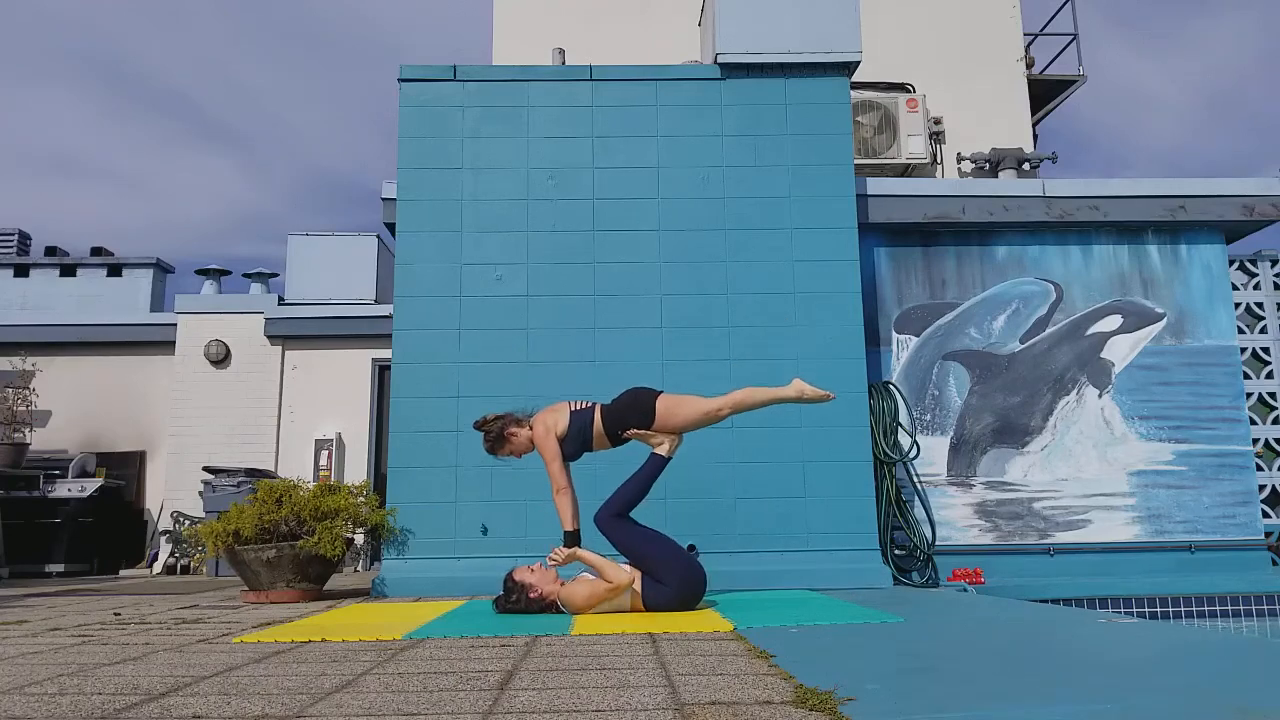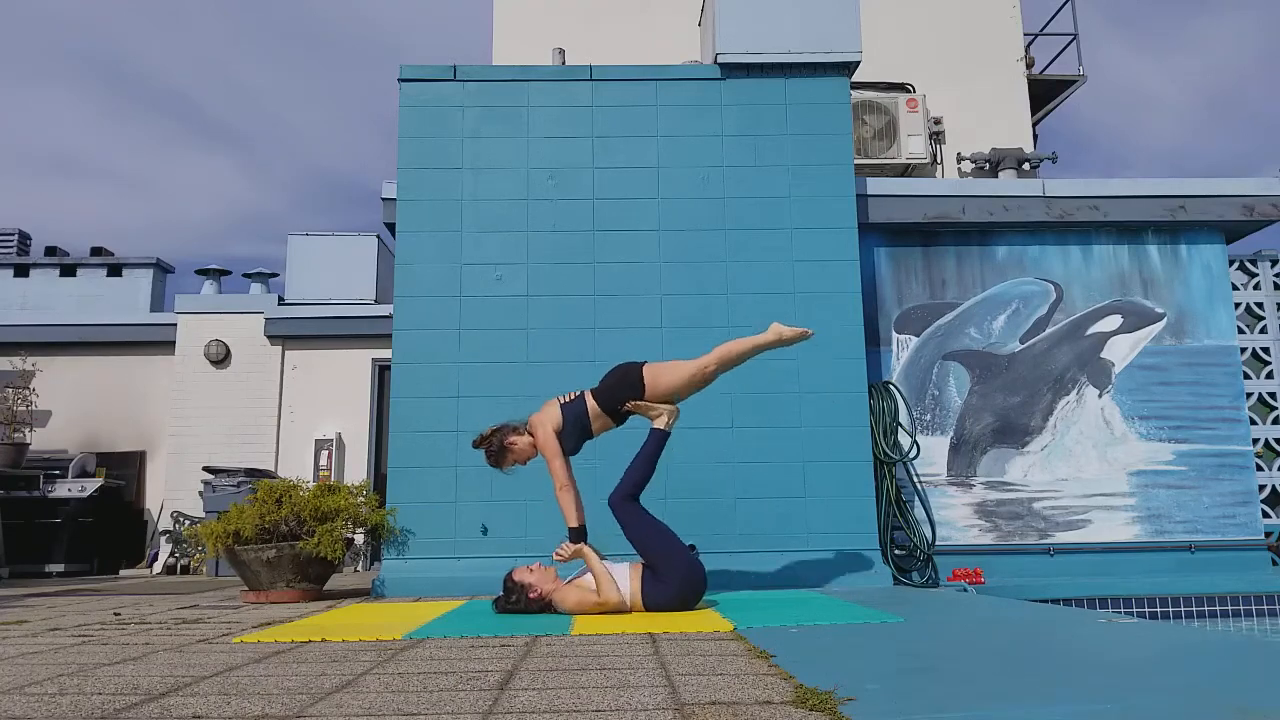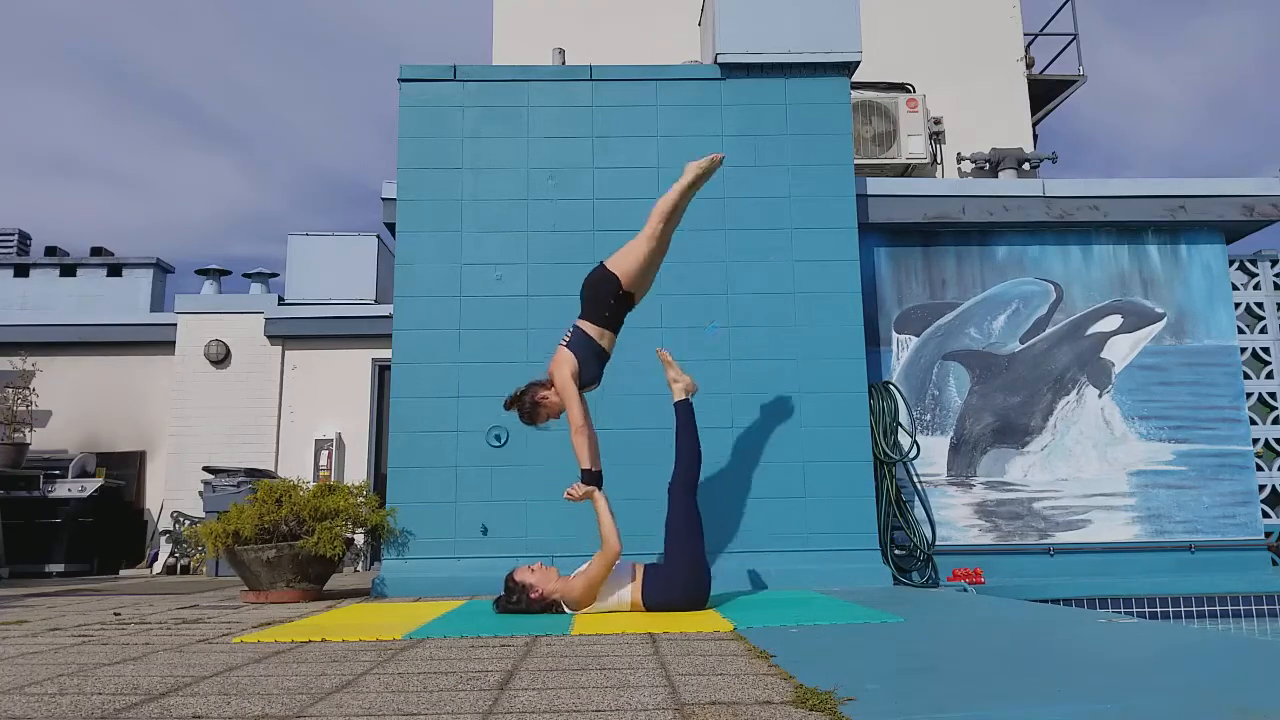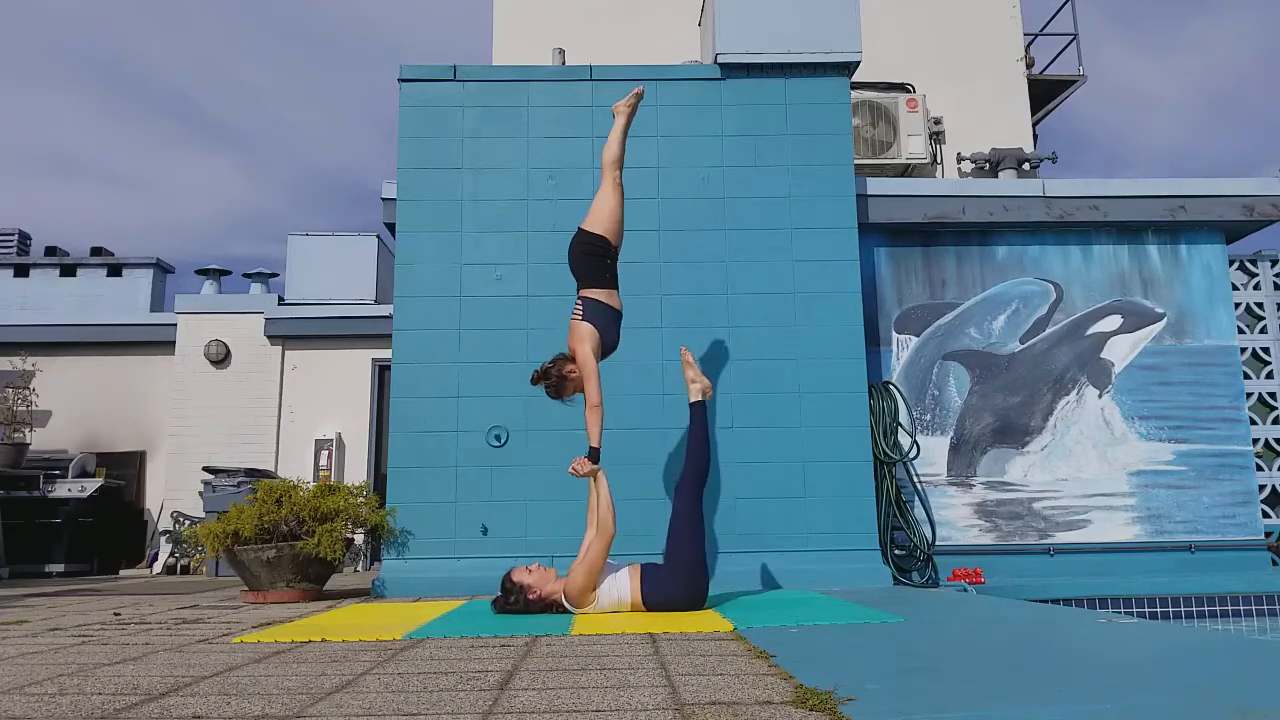
dt=0.3s
person 1, frame 1
left shoulder: (540, 429)
right shoulder: (549, 428)
left elbow: (561, 489)
right elbow: (566, 490)
left wrist: (571, 541)
right wrist: (575, 541)
left hip: (634, 413)
right hip: (632, 416)
left knee: (719, 407)
right knee: (719, 408)
left ankle: (792, 390)
right ankle: (792, 390)
person 1, frame 2
left shoulder: (540, 427)
right shoulder: (544, 427)
left elbow: (563, 486)
right elbow: (568, 487)
left wrist: (576, 538)
right wrist: (579, 537)
left hip: (626, 387)
right hip: (624, 393)
left knee: (705, 368)
right knee: (704, 370)
left ankle: (771, 337)
right ankle: (771, 336)
person 1, frame 3
left shoulder: (562, 377)
right shoulder: (561, 382)
left elbow: (580, 431)
right elbow: (582, 431)
left wrist: (589, 479)
right wrist: (590, 478)
left hip: (608, 291)
right hip: (609, 300)
left knee: (654, 233)
right knee: (658, 237)
left ankle: (693, 173)
right ankle: (694, 175)
person 1, frame 4
left shoulder: (583, 351)
right shoulder: (583, 351)
left elbow: (594, 404)
left wrist: (593, 453)
right wrist: (593, 454)
left hip: (593, 254)
right hip: (595, 257)
left knee: (612, 180)
right knee: (612, 181)
left ankle: (624, 115)
person 2, frame 1
left shoulder: (570, 590)
right shoulder: (570, 596)
right elbow: (623, 580)
right wrist: (579, 553)
left hip: (678, 586)
right hip: (680, 585)
left knee: (608, 517)
right knee: (608, 517)
left ankle: (662, 449)
right ankle: (662, 451)
person 2, frame 2
left shoulder: (568, 590)
right shoulder: (565, 599)
right elbow: (613, 598)
left wrist: (582, 551)
right wrist: (585, 551)
left hip: (677, 583)
right hip: (679, 584)
left knee: (620, 501)
right knee: (622, 501)
left ankle: (660, 425)
right ankle: (660, 425)
person 2, frame 3
left shoulder: (573, 587)
right shoulder: (574, 595)
left elbow: (609, 549)
right elbow: (612, 549)
left wrist: (595, 496)
right wrist: (596, 496)
left hip: (679, 589)
right hip: (681, 589)
right knee: (680, 489)
right ankle: (680, 396)
person 2, frame 4
left shoulder: (574, 583)
right shoulder: (574, 592)
left elbow: (593, 528)
right elbow: (606, 532)
left wrist: (593, 478)
right wrist: (598, 476)
left hip: (677, 587)
right hip: (680, 589)
right knee: (687, 490)
right ankle: (695, 396)
